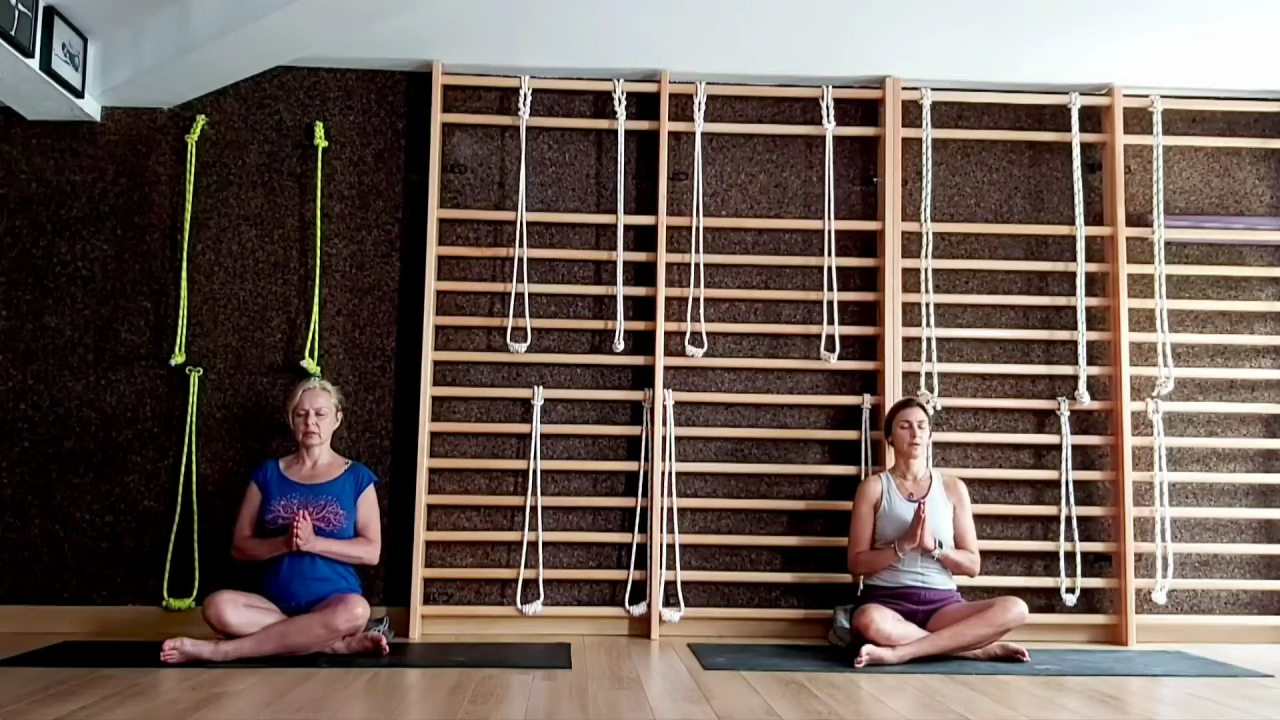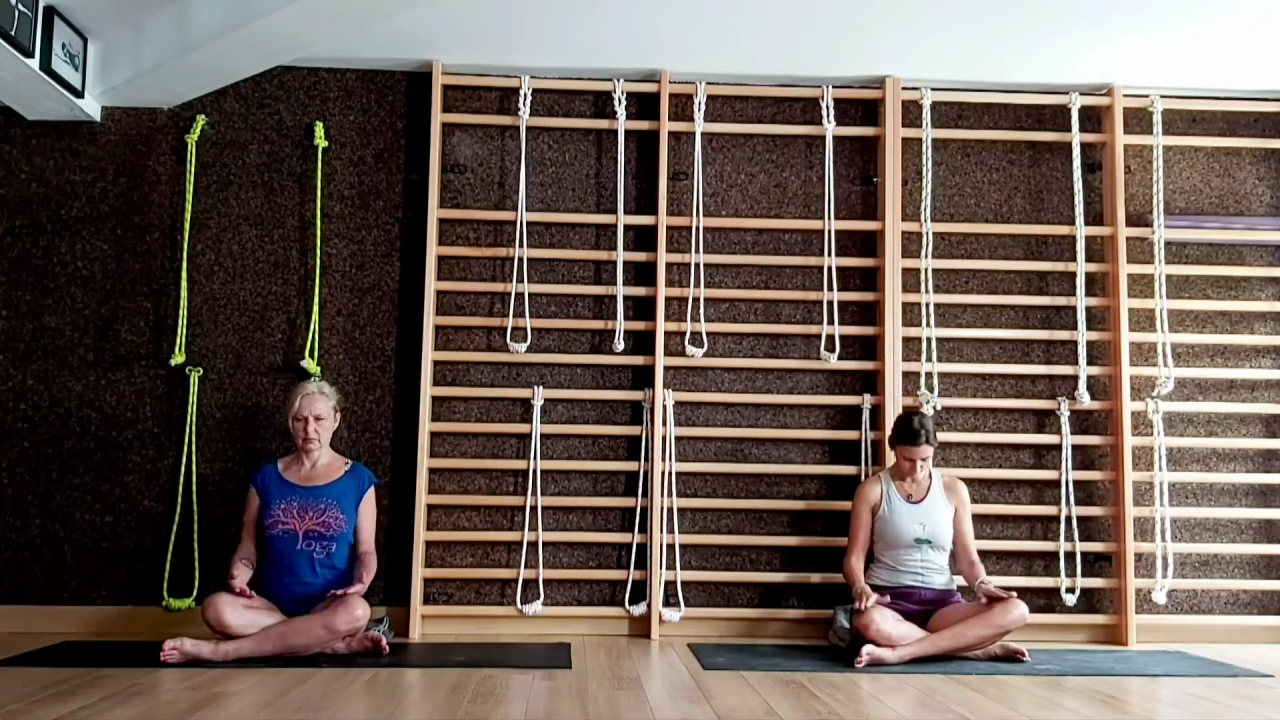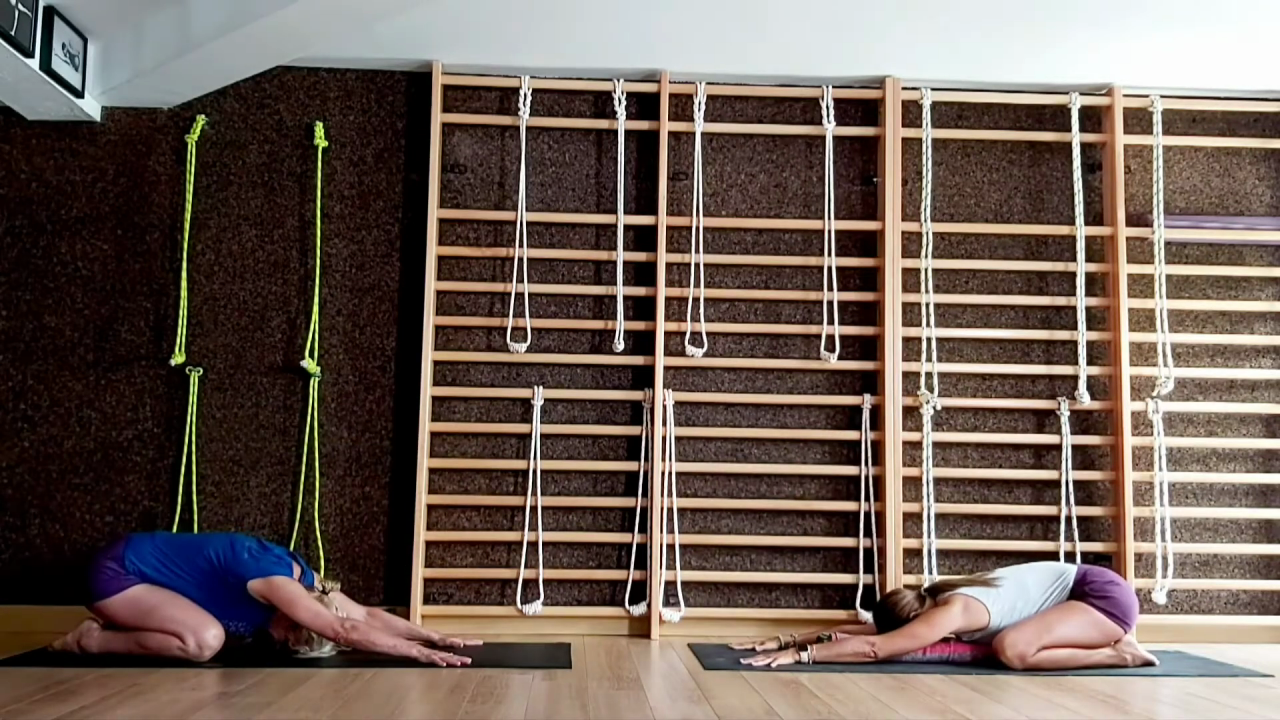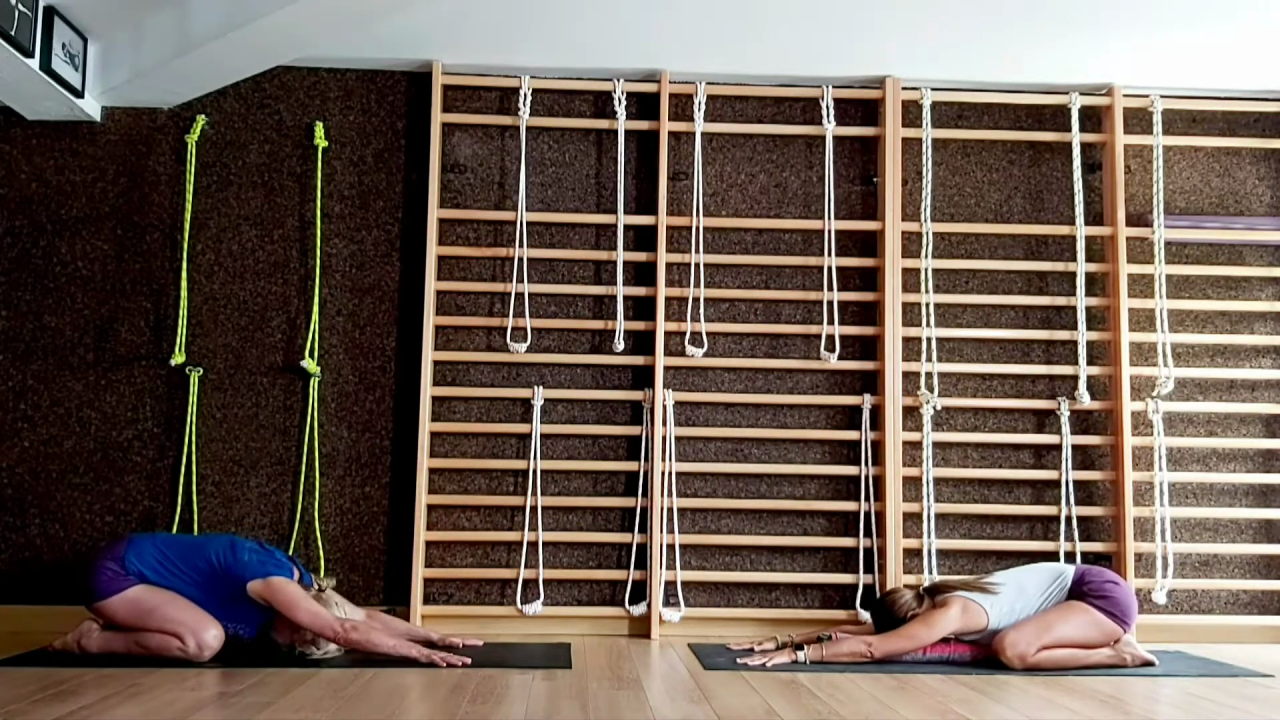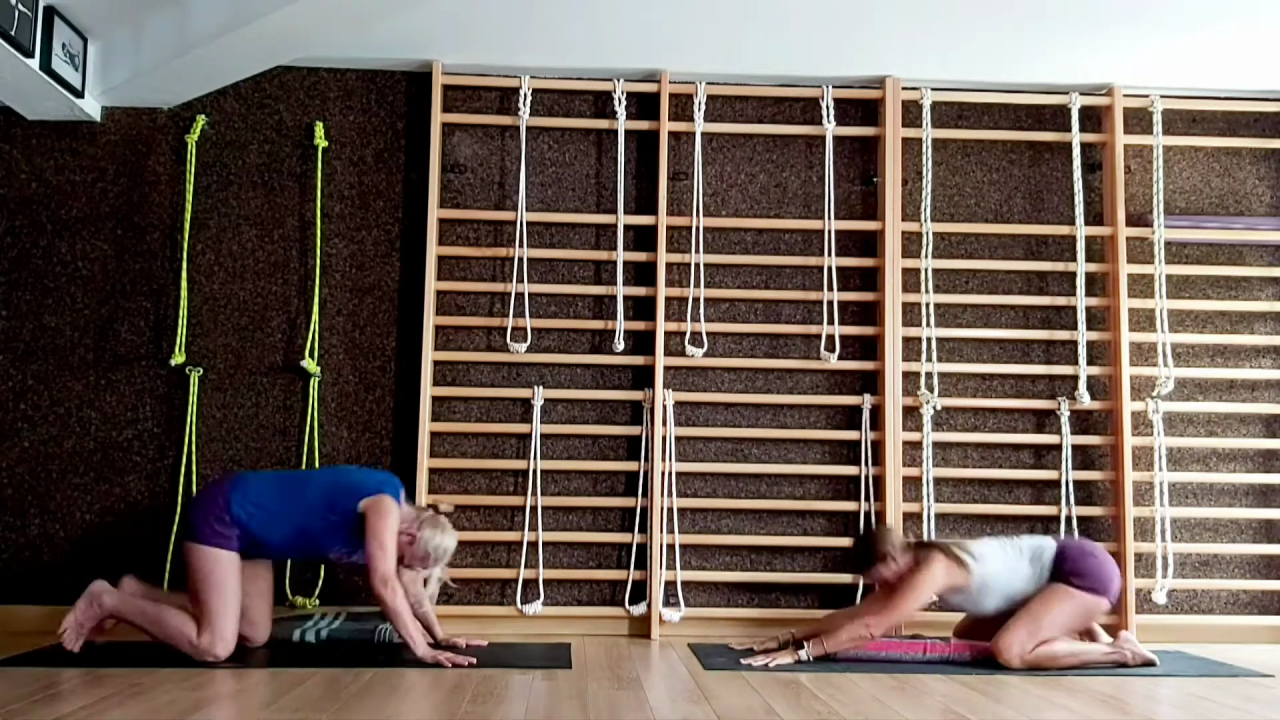
dt=1s
person 1, frame 1
left shoulder: (357, 477)
right shoulder: (267, 474)
left elbow: (371, 551)
right elbow: (240, 547)
left wrist: (313, 542)
right wrist: (284, 543)
left hip: (334, 602)
right hip: (274, 602)
left knee: (355, 611)
right knee: (219, 606)
left ankle: (222, 650)
right ankle: (337, 643)
person 1, frame 2
left shoulder: (360, 480)
right shoulder: (269, 477)
left elbow: (368, 553)
right elbow: (248, 548)
left wrist: (360, 585)
right wrist: (238, 577)
left hip: (327, 608)
right knee: (217, 609)
left ankle: (218, 652)
person 1, frame 3
left shoulder: (299, 575)
right shoulder: (272, 579)
left elbow: (366, 614)
right elbow: (345, 630)
left wrist: (436, 637)
right wrist: (420, 652)
left hip: (141, 563)
right hip: (116, 572)
left knee: (236, 630)
right knee: (205, 640)
left ankle: (119, 627)
right ankle: (92, 640)
person 1, frame 4
left shoulder: (296, 572)
right shoulder: (273, 580)
left elbow: (365, 617)
right elbow: (343, 632)
left wrist: (436, 637)
right wrist: (419, 653)
left hip: (140, 563)
right hip: (117, 573)
left knee: (231, 630)
right knee: (204, 641)
left ankle: (118, 628)
right ankle: (92, 640)
person 1, frame 5
left shoulder: (393, 509)
right shoulder: (385, 505)
left elbow: (407, 587)
right elbow: (387, 585)
left wrist: (444, 636)
right wrist: (426, 652)
left hip: (247, 523)
right hip: (220, 517)
left knee: (254, 635)
right knee: (215, 646)
left ankle: (137, 596)
right ankle: (107, 600)
person 2, frame 1
left shoulder: (953, 488)
right shoulder: (873, 487)
left elbow: (972, 565)
right elbow: (856, 563)
left wrist: (933, 546)
right wrist: (904, 545)
left hip: (941, 602)
right hip: (886, 599)
left knee: (1014, 609)
right knee: (870, 622)
left ankle: (899, 652)
right ankle: (979, 648)
person 2, frame 2
left shoulder: (954, 491)
right shoulder: (871, 490)
left elbow: (967, 558)
right elbow: (855, 559)
left wrist: (981, 585)
right wrist: (861, 588)
left hip: (940, 604)
right hip: (892, 603)
left knee: (1015, 611)
right knee: (871, 624)
left ankle: (898, 653)
right ankle: (984, 650)
person 2, frame 3
left shoulder: (952, 612)
right shoulder: (931, 602)
left elbow: (875, 648)
right elbow: (859, 630)
left wrist: (800, 653)
right wrist: (786, 640)
left hip: (1105, 594)
right hip: (1084, 587)
left knee: (1012, 650)
left ankle: (1119, 654)
right ankle: (1110, 642)
person 2, frame 4
left shoulder: (950, 614)
right shoulder: (932, 600)
left elbow: (871, 649)
right elbow: (857, 630)
left wrist: (798, 653)
right wrist: (785, 640)
left hip: (1104, 593)
right hip: (1084, 586)
left knee: (1012, 650)
right knee: (999, 641)
left ankle: (1119, 654)
right ankle: (1108, 642)
person 2, frame 5
left shoulder: (933, 571)
right shoulder: (925, 564)
left elbow: (873, 627)
right elbow: (867, 611)
left wrist: (798, 650)
right wrist: (784, 640)
left hip: (1084, 568)
right hip: (1058, 571)
left knee: (1011, 650)
right knee: (973, 633)
left ankle: (1119, 649)
right ankle: (1093, 636)
